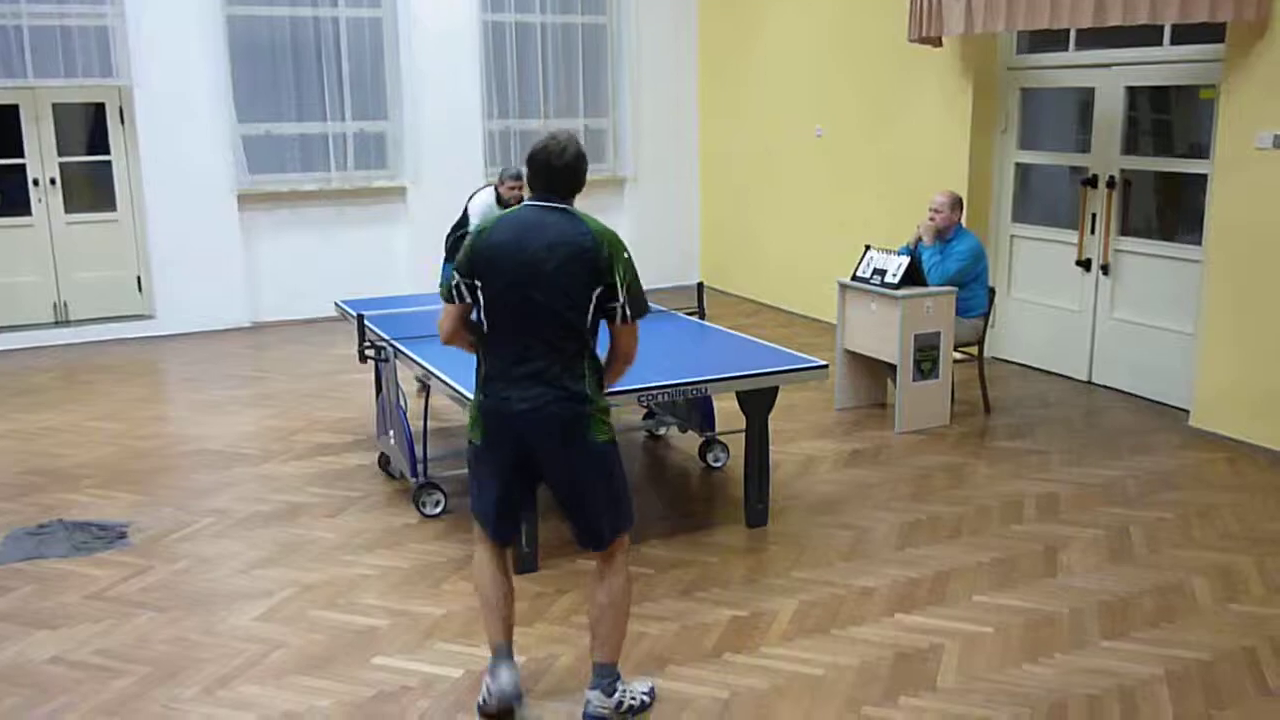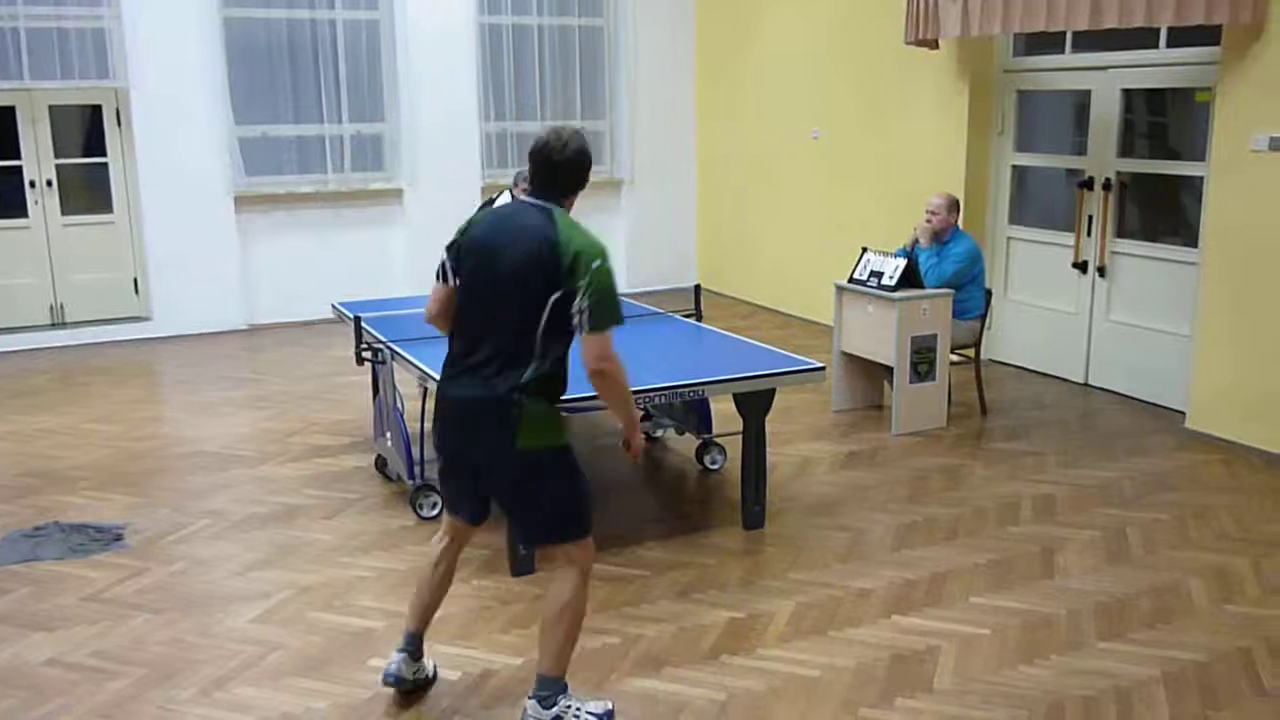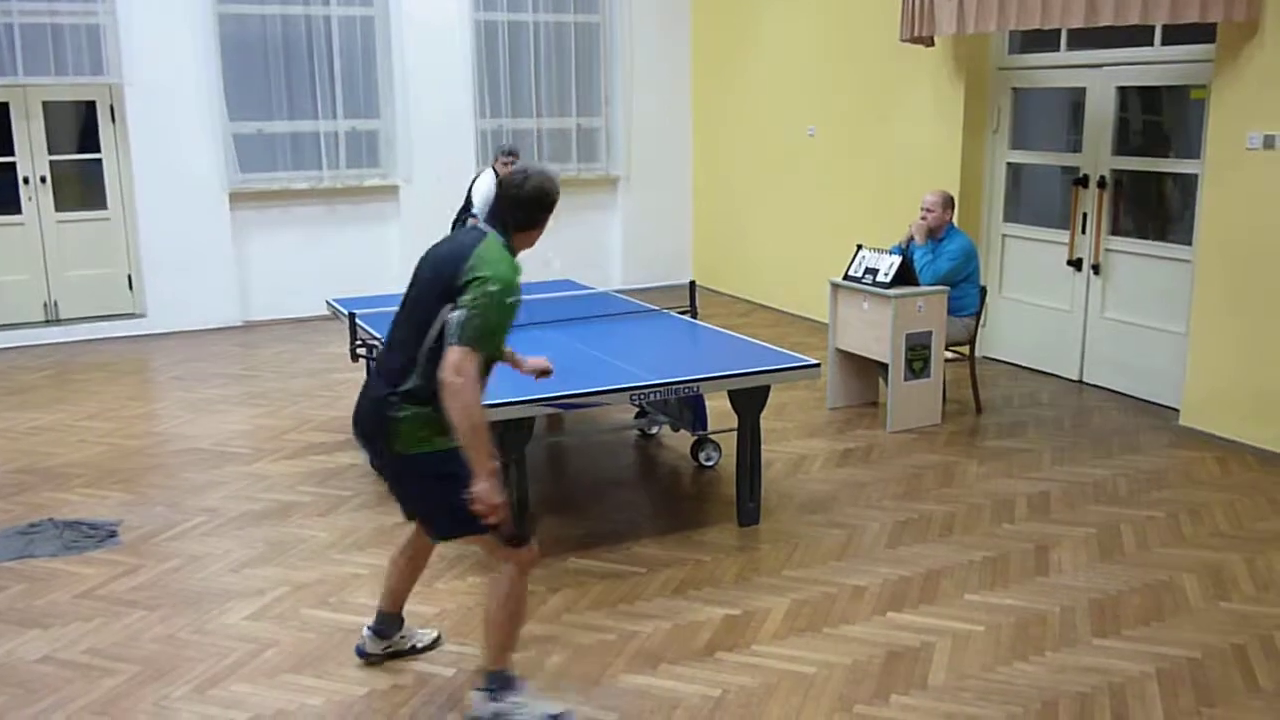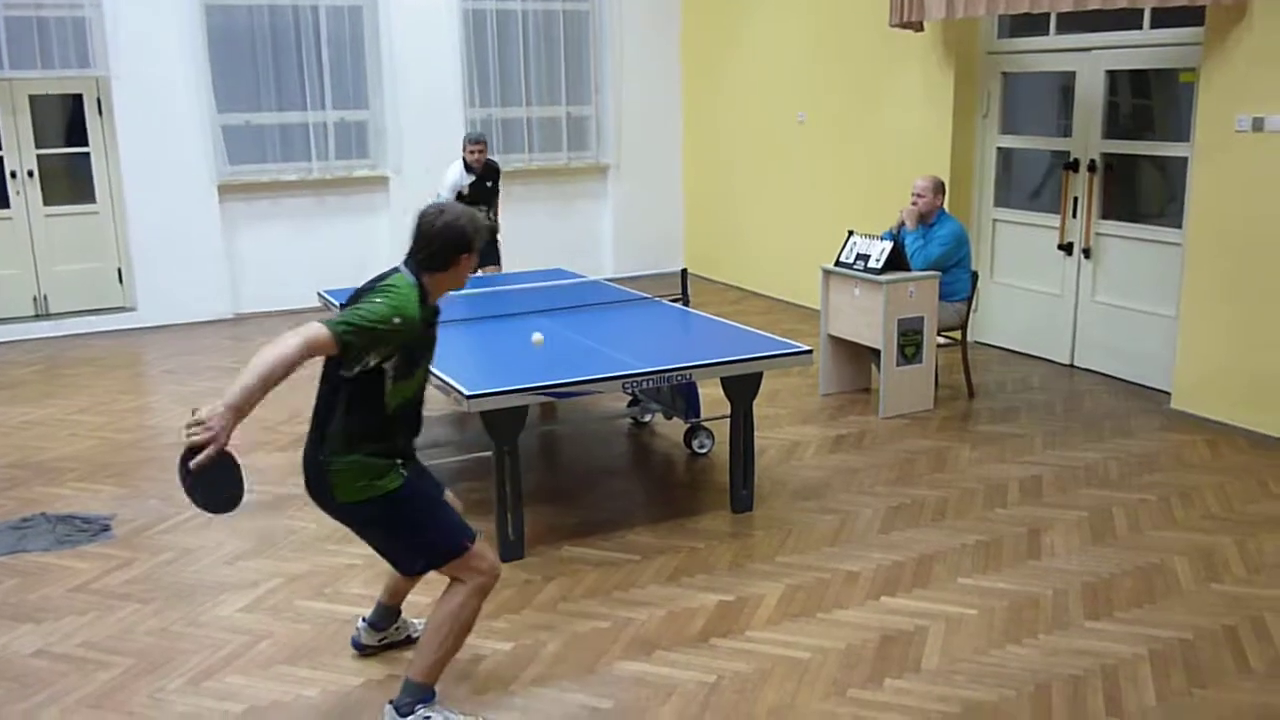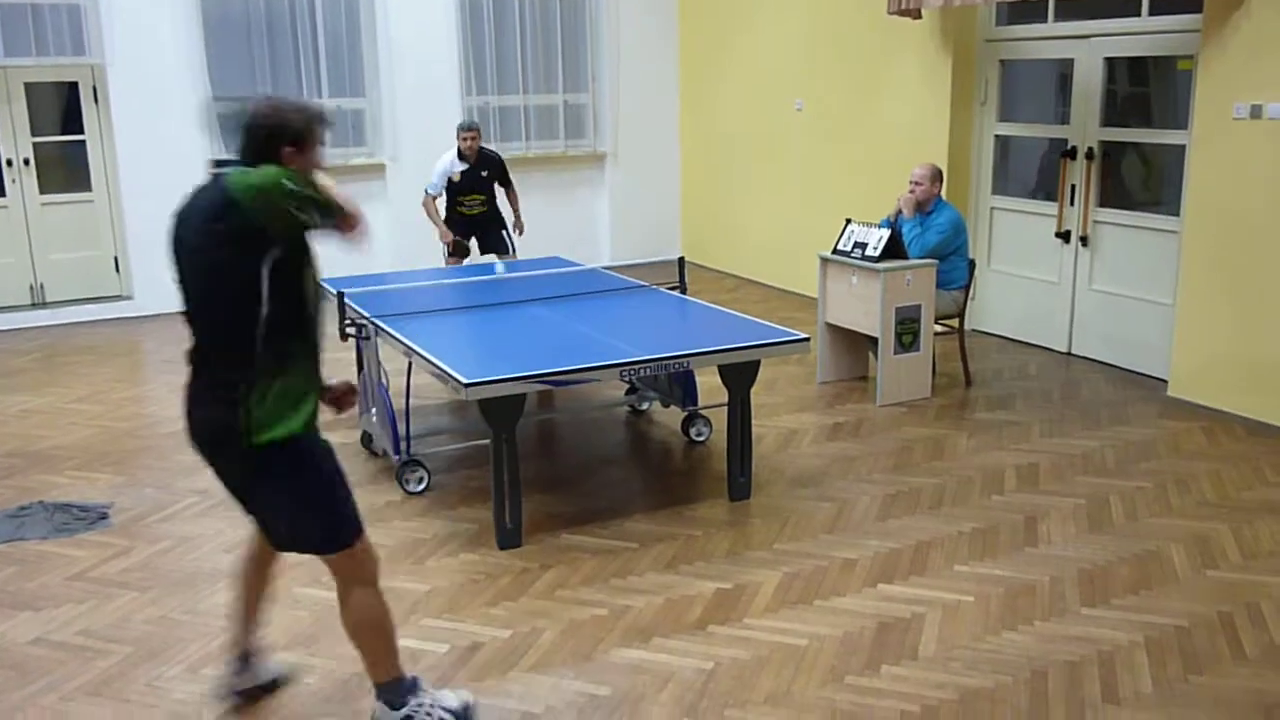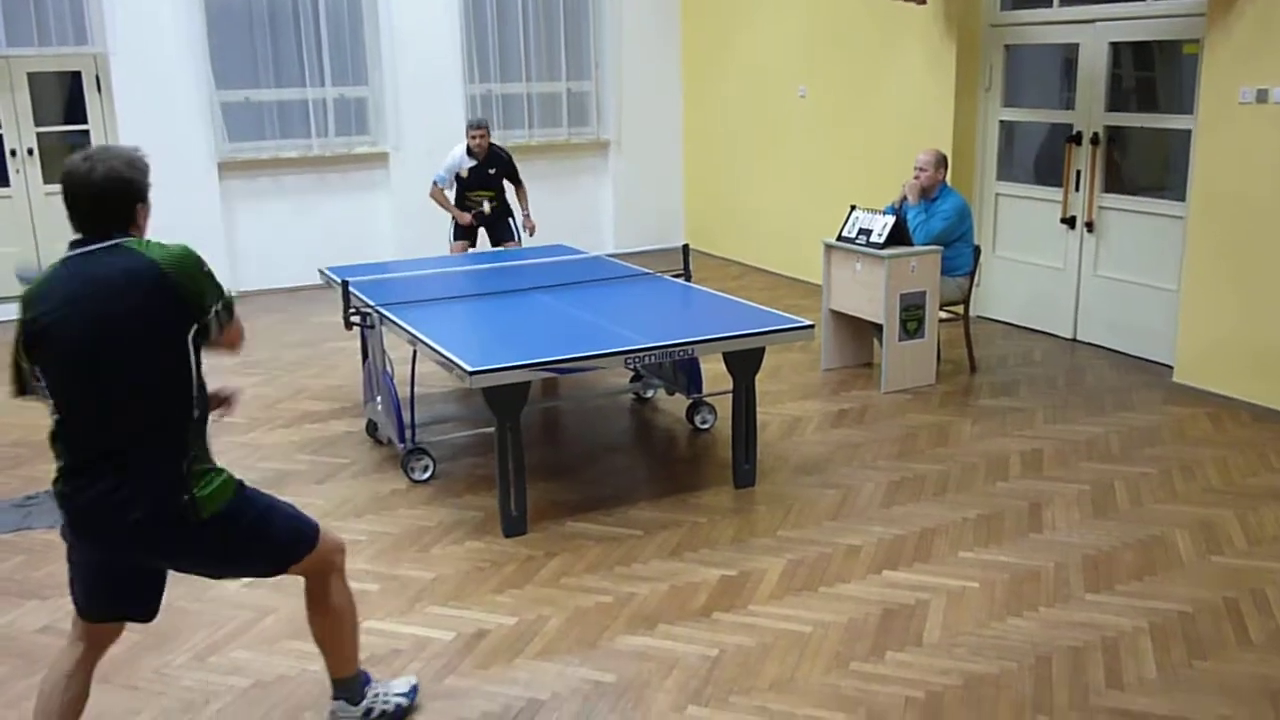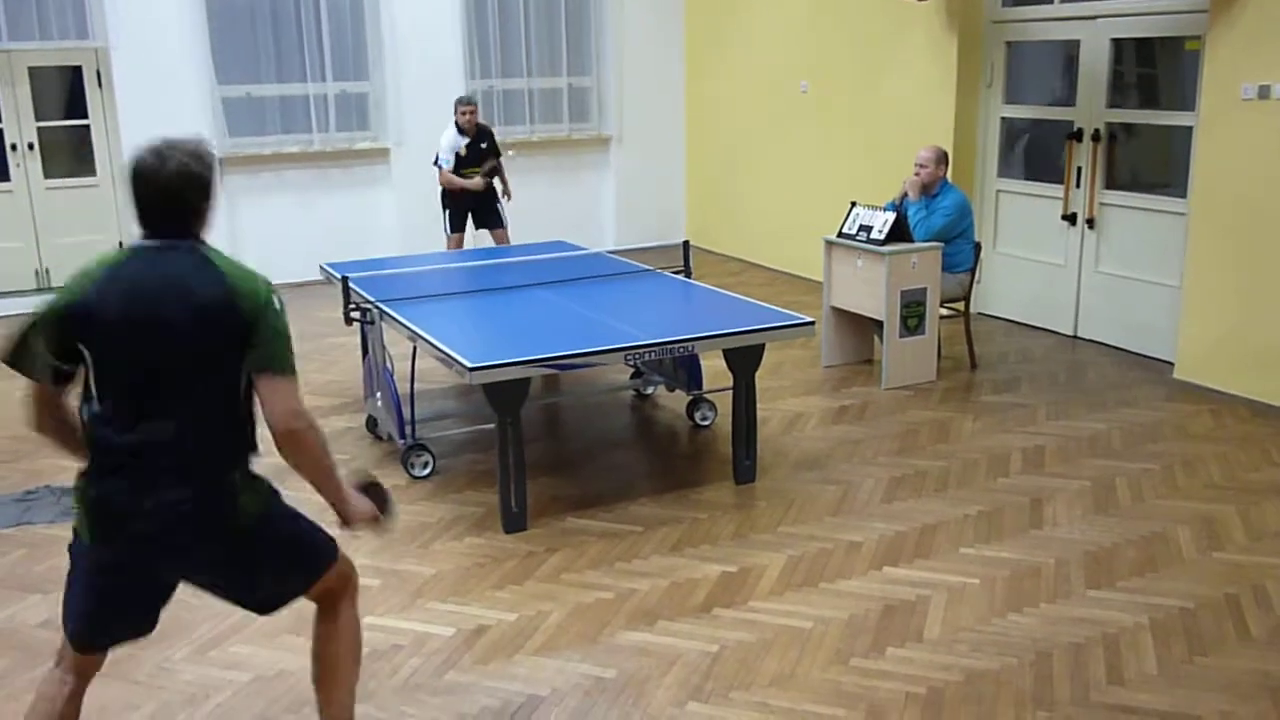
dt=0.3s
person 1, frame 1
left shoulder: (483, 237)
right shoulder: (604, 243)
left elbow: (450, 331)
right elbow: (626, 348)
left hip: (498, 415)
right hip: (576, 417)
left knee: (489, 544)
right knee: (612, 552)
left ankle: (501, 671)
person 1, frame 2
left shoulder: (478, 226)
right shoulder: (582, 250)
left elbow: (439, 312)
right elbow: (600, 361)
right wrist: (630, 424)
left hip: (455, 409)
right hip: (519, 424)
left knee: (457, 526)
right knee: (574, 557)
left ankle: (407, 656)
person 1, frame 3
left shoulder: (457, 243)
right shoulder: (497, 276)
right elbow: (457, 376)
left wrist: (517, 360)
right wrist: (485, 475)
left hip: (381, 414)
right hip: (414, 427)
left knee: (430, 520)
right knee: (517, 550)
left ankle: (384, 632)
person 1, frame 4
left shoulder: (402, 289)
right shoulder: (399, 309)
right elbow: (295, 343)
right wrist: (228, 410)
left hip: (366, 457)
right hip: (361, 472)
left knee: (439, 516)
right knee: (478, 570)
left ankle: (381, 624)
person 1, frame 5
left shoulder: (195, 212)
right shoulder: (262, 191)
right elbow: (350, 221)
left wrist: (315, 383)
right wrist: (315, 184)
left hip: (212, 417)
right hip: (269, 423)
left knee: (274, 530)
right knee: (355, 563)
left ankle: (244, 666)
person 1, frame 6
left shoulder: (38, 302)
right shoulder: (173, 266)
right elbow: (229, 337)
left hip: (88, 509)
right hip: (184, 500)
left knee: (88, 638)
right knee: (325, 558)
person 1, frame 7
left shoulder: (86, 292)
right shoulder: (248, 292)
left elbow: (45, 411)
right elbow: (288, 425)
right wrist: (343, 500)
left hip: (113, 515)
right hip: (221, 508)
left knee: (74, 664)
right knee: (339, 588)
